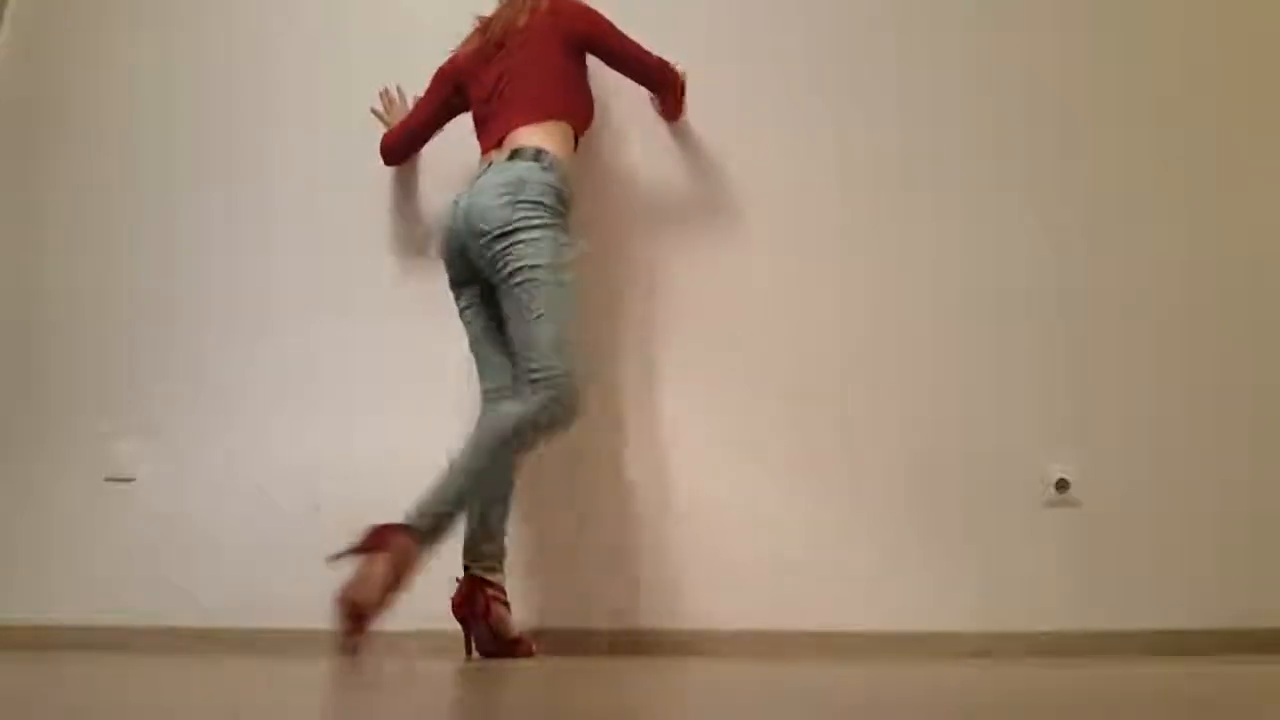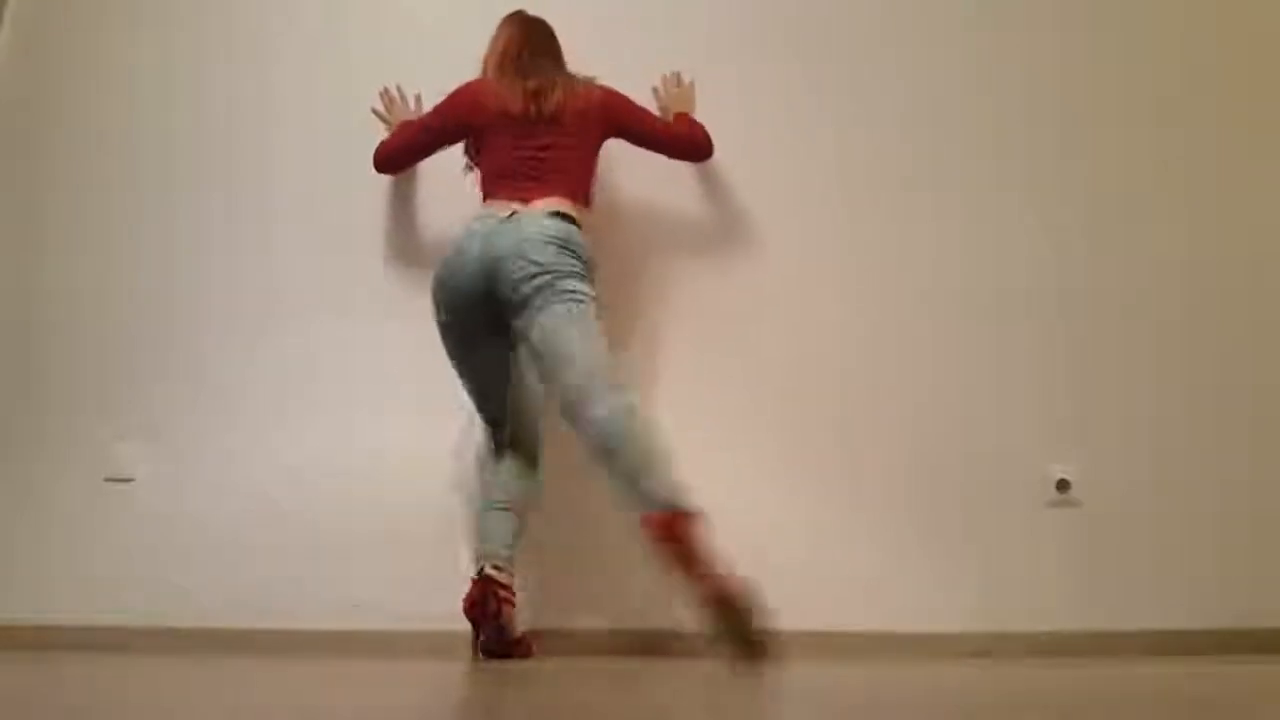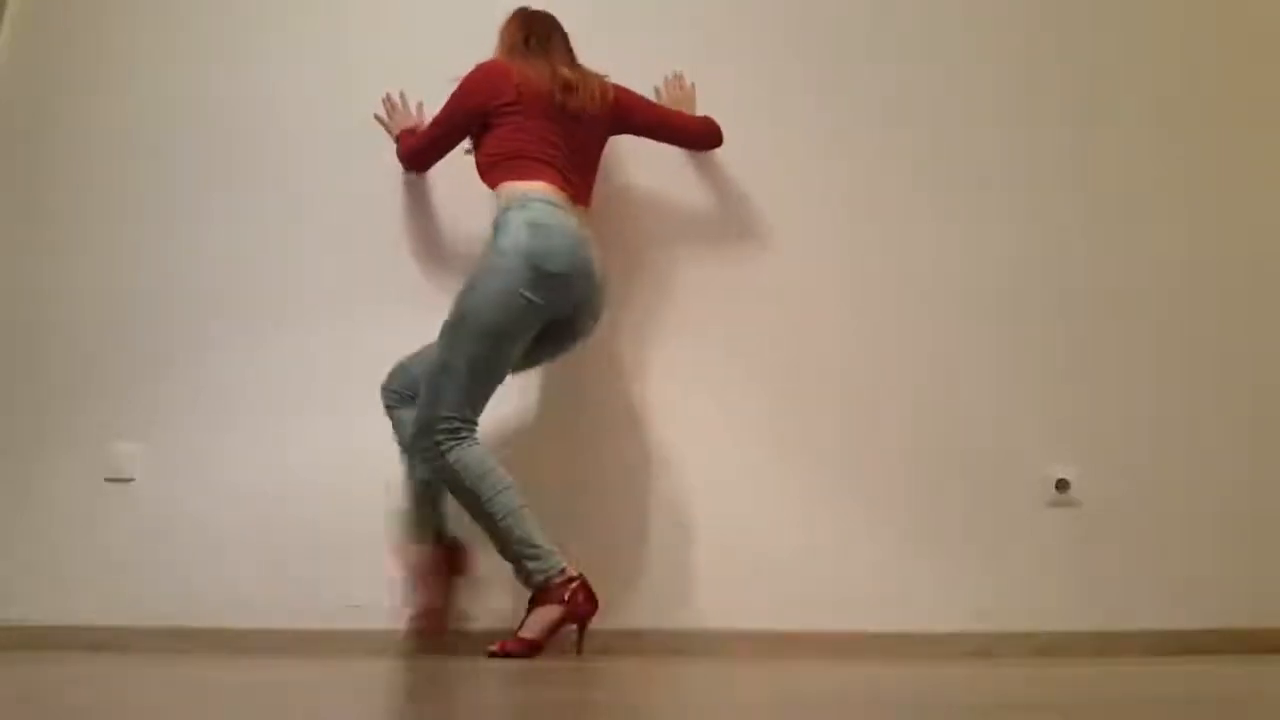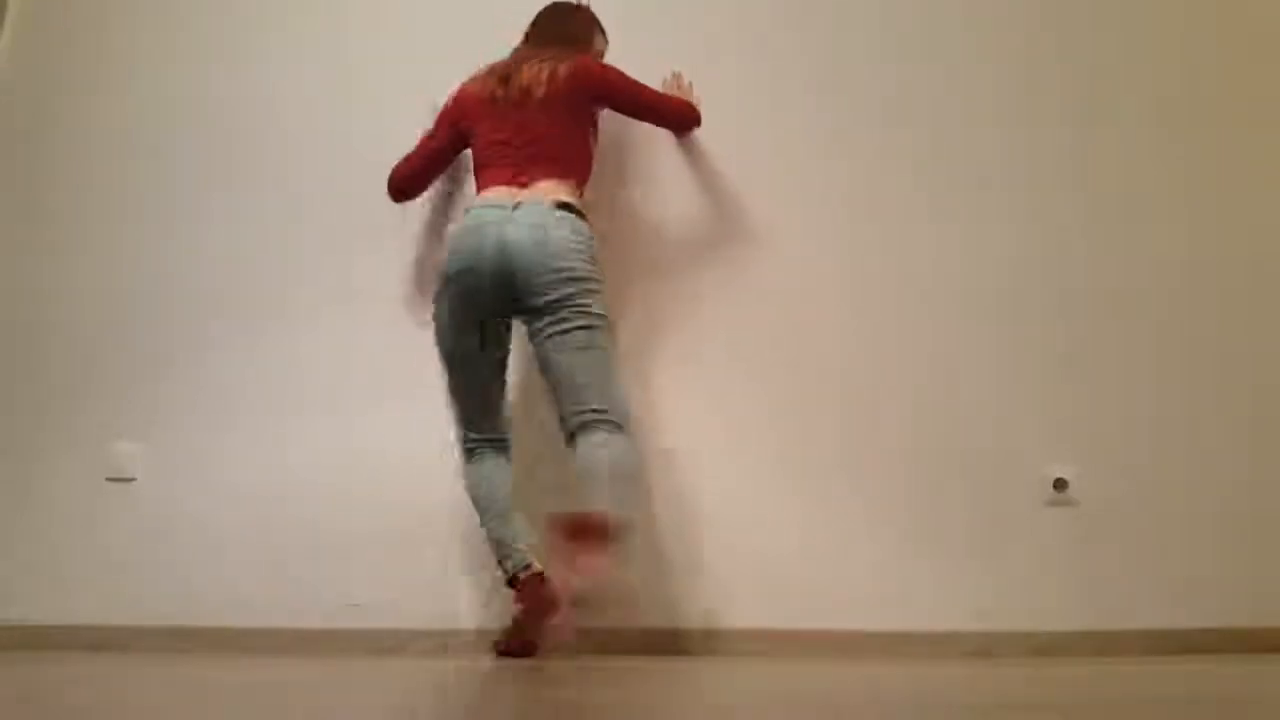
dt=0.7s
person 1, frame 1
left shoulder: (474, 53)
left elbow: (394, 147)
right elbow: (664, 78)
left wrist: (404, 119)
right wrist: (670, 107)
left hip: (471, 209)
right hip: (519, 202)
left knee: (511, 398)
right knee: (550, 390)
left ankle: (481, 585)
right ankle: (402, 542)
person 1, frame 2
left shoulder: (477, 95)
right shoulder: (592, 99)
left elbow: (388, 158)
right elbow: (698, 146)
left wrist: (404, 125)
right wrist: (677, 111)
left hip: (467, 254)
right hip: (544, 250)
left knee: (510, 435)
right knee: (595, 395)
left ankle: (494, 579)
right ankle: (676, 528)
person 1, frame 3
left shoulder: (495, 76)
right shoulder: (600, 96)
left elbow: (416, 158)
right elbow: (707, 135)
left wrist: (405, 128)
right wrist: (680, 110)
left hip: (532, 242)
right hip: (579, 274)
left knee: (444, 428)
right knee: (407, 386)
left ankle: (557, 583)
right ankle: (433, 550)
person 1, frame 4
left shoulder: (475, 90)
right shoulder: (584, 73)
left elbow: (401, 185)
right elbow: (684, 118)
right wrist: (681, 97)
left hip: (476, 242)
right hip: (553, 242)
left knee: (483, 440)
right knee: (598, 422)
left ankle: (525, 576)
right ankle: (592, 527)
